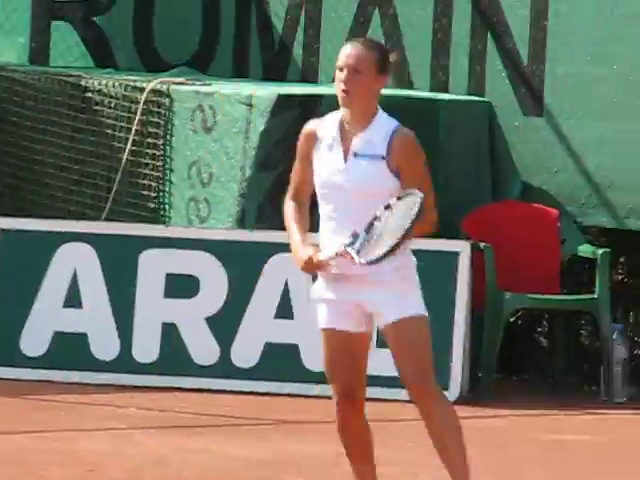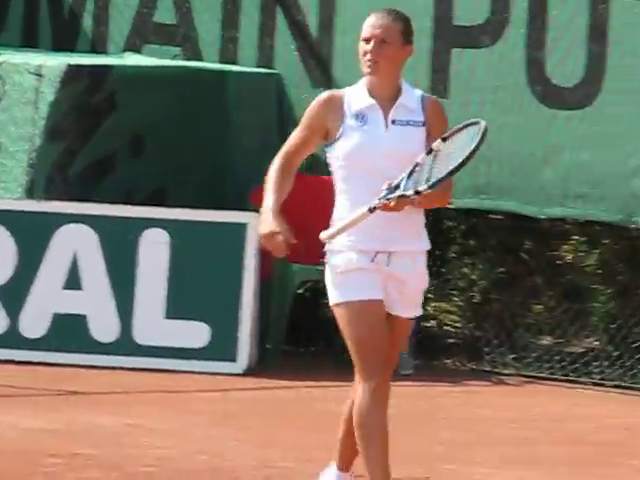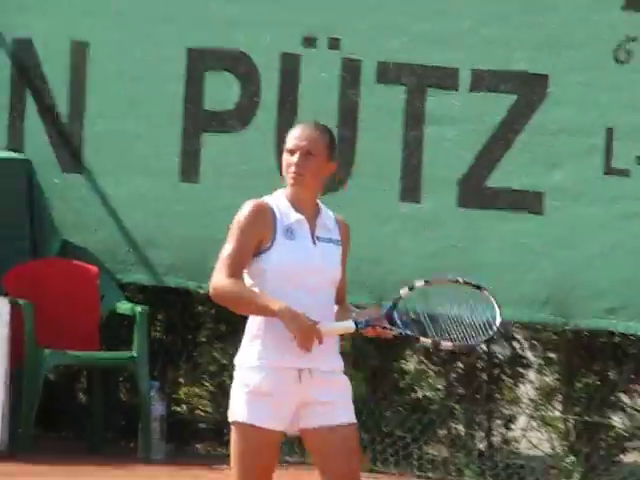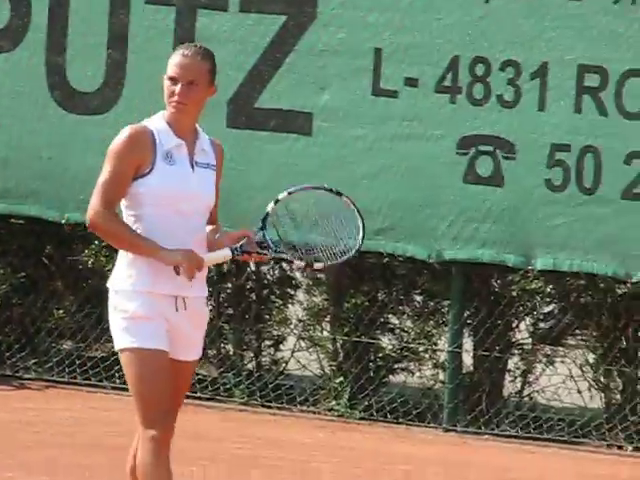
dt=0.5s
person 1, frame 1
left shoulder: (400, 141)
right shoulder: (314, 135)
left elbow: (427, 217)
right elbow: (294, 200)
right wrist: (301, 246)
left hip: (390, 280)
right hip: (336, 282)
left knee: (423, 388)
right knee: (347, 404)
person 1, frame 2
left shoulder: (428, 110)
right shoulder: (332, 105)
left elbow: (442, 192)
right elbow: (283, 164)
left wrist: (411, 198)
right wrist: (270, 215)
left hip: (406, 258)
right hip: (351, 254)
left knee: (377, 383)
right knee: (373, 379)
person 1, frame 3
left shoulder: (338, 228)
right shoulder: (260, 214)
right elbow: (221, 285)
left wrist: (360, 320)
right wrist: (283, 311)
left hip: (325, 378)
right hip: (265, 371)
person 1, frame 4
left shoulder: (213, 151)
right shoulder: (136, 139)
right elbow: (97, 216)
left wrist: (230, 238)
right wrist: (164, 254)
left hip: (190, 302)
right hip: (140, 298)
left knee: (160, 428)
right knee: (156, 429)
